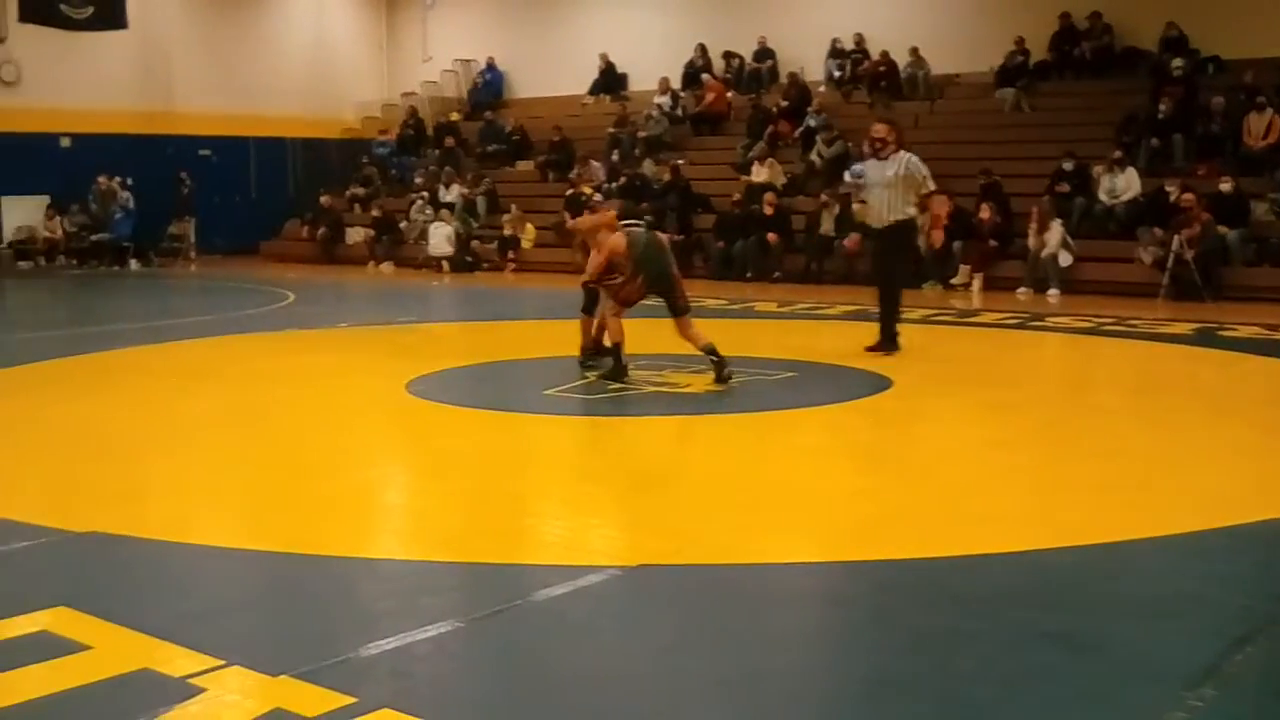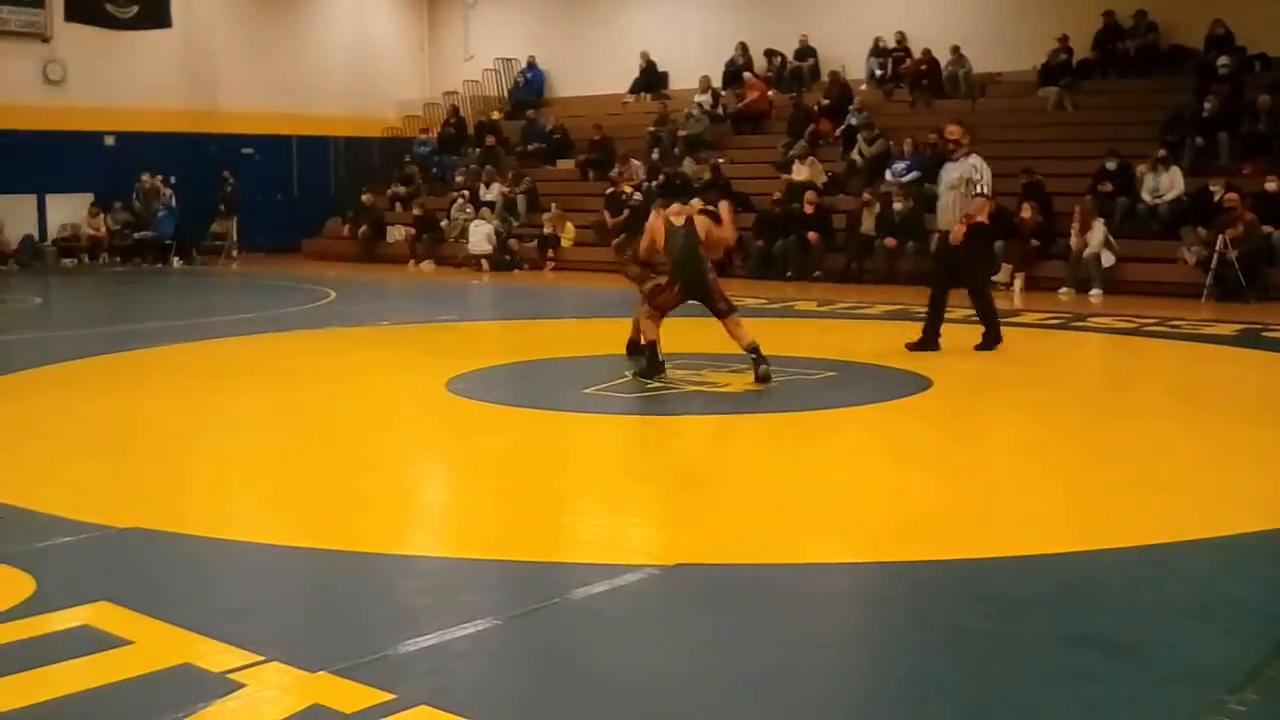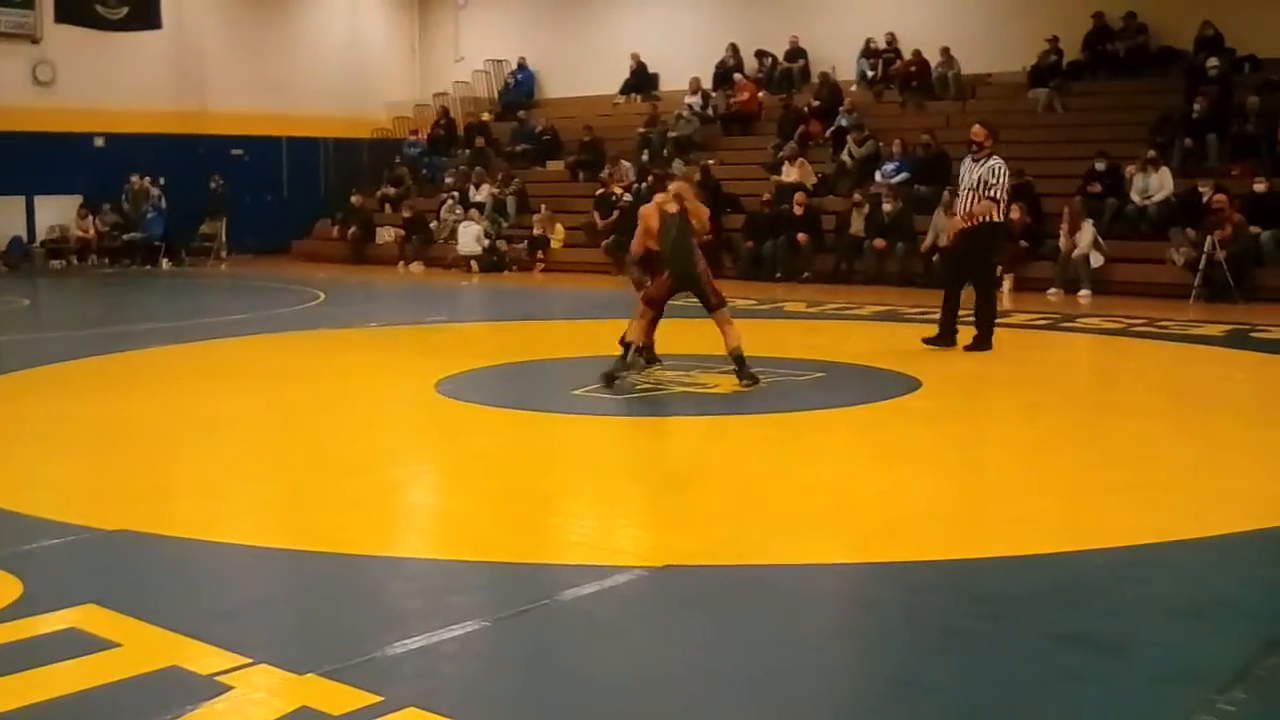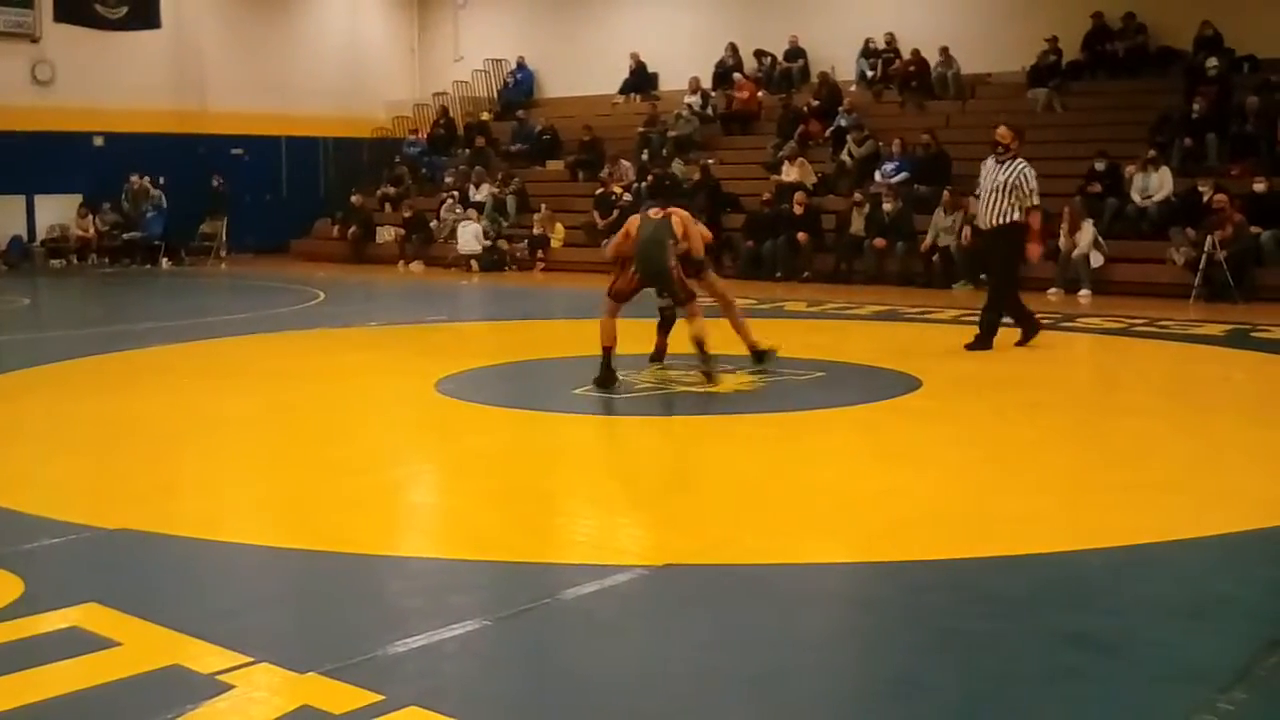
dt=0.3s
person 1, frame 1
left shoulder: (908, 161)
right shoulder: (868, 165)
left elbow: (929, 193)
right wrist: (857, 231)
left hip: (901, 230)
right hip: (877, 231)
left knee: (892, 282)
right knee: (883, 285)
left ankle: (887, 335)
right ankle: (888, 337)
person 1, frame 2
left shoulder: (975, 165)
right shoulder: (948, 166)
left elbow: (982, 198)
left wrist: (964, 223)
right wrist: (940, 232)
left hip: (971, 234)
right hip: (948, 234)
left knee: (976, 286)
right knee: (938, 287)
left ankle: (992, 333)
right ankle: (930, 337)
person 1, frame 3
left shoulder: (996, 167)
right shoulder: (967, 162)
left elbow: (992, 202)
left wrist: (964, 218)
right wrist: (956, 222)
left hip: (986, 232)
right hip: (963, 231)
left knee: (984, 286)
right knee: (951, 283)
left ankle: (984, 337)
right ankle: (946, 333)
person 1, frame 4
left shoulder: (1022, 170)
right shoulder: (988, 163)
left elbow: (1033, 208)
left wrist: (1034, 240)
right wrist: (970, 224)
left hip: (1007, 233)
right hip: (986, 232)
left knee: (999, 287)
right knee: (999, 286)
left ankle: (985, 336)
right ankle: (1029, 323)
person 2, frame 1
left shoulder: (614, 239)
right shoulder: (657, 236)
left elbow: (591, 274)
left wrist: (595, 251)
left hip: (642, 275)
right hip: (668, 273)
left knee: (611, 312)
right knee: (686, 328)
left ankle: (619, 366)
right ankle: (719, 363)
person 2, frame 2
left shoulder: (657, 223)
right shoulder: (701, 221)
left elbow: (644, 253)
right elbow: (729, 239)
right wrist: (725, 213)
left hip: (679, 280)
right hip: (705, 278)
left knee: (646, 314)
right knee: (735, 325)
left ankle: (654, 364)
right ankle: (759, 362)
person 2, frame 3
left shoulder: (647, 211)
right shoulder: (688, 205)
left elbow: (636, 252)
left hip: (670, 271)
right hip: (696, 269)
left knee: (640, 318)
right knee: (725, 323)
left ankle: (622, 366)
right ankle: (743, 370)
person 2, frame 4
left shoulder: (635, 220)
right shoulder: (680, 216)
left elbow: (609, 253)
right elbow: (699, 254)
left hip: (639, 266)
right hip: (666, 266)
left knee: (609, 314)
right knee: (694, 315)
left ankle: (607, 372)
right ankle: (704, 359)
